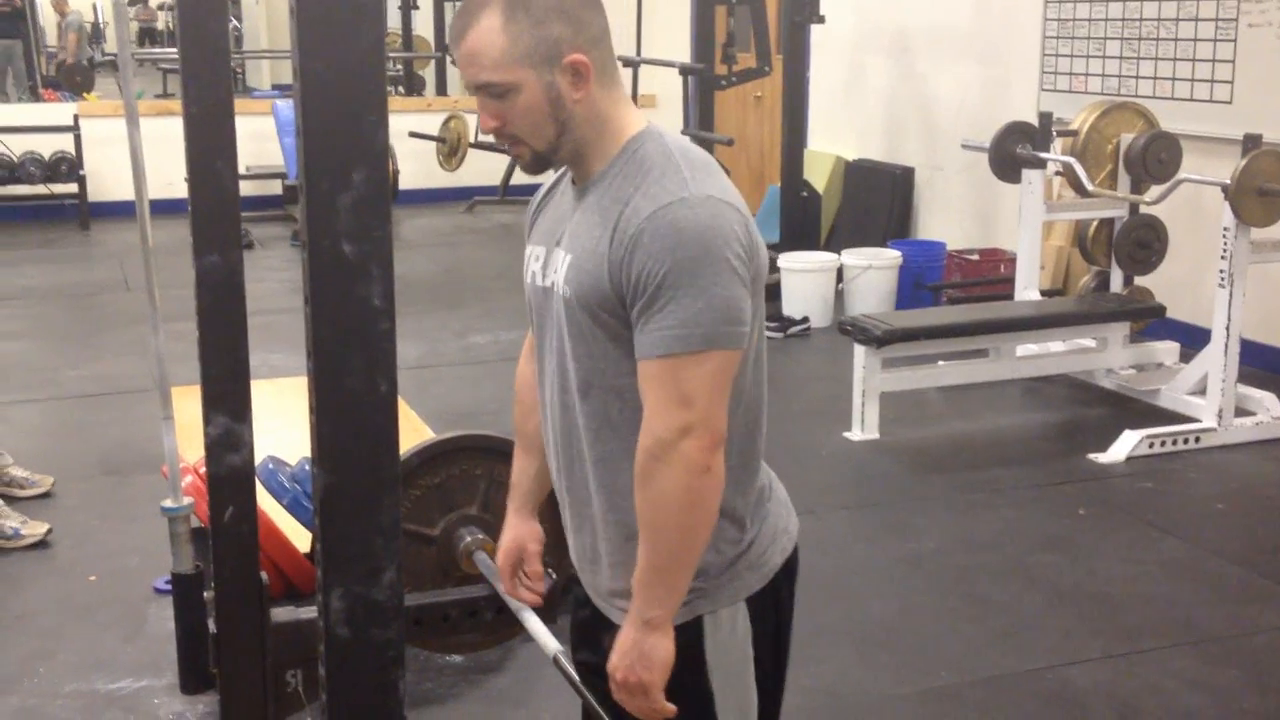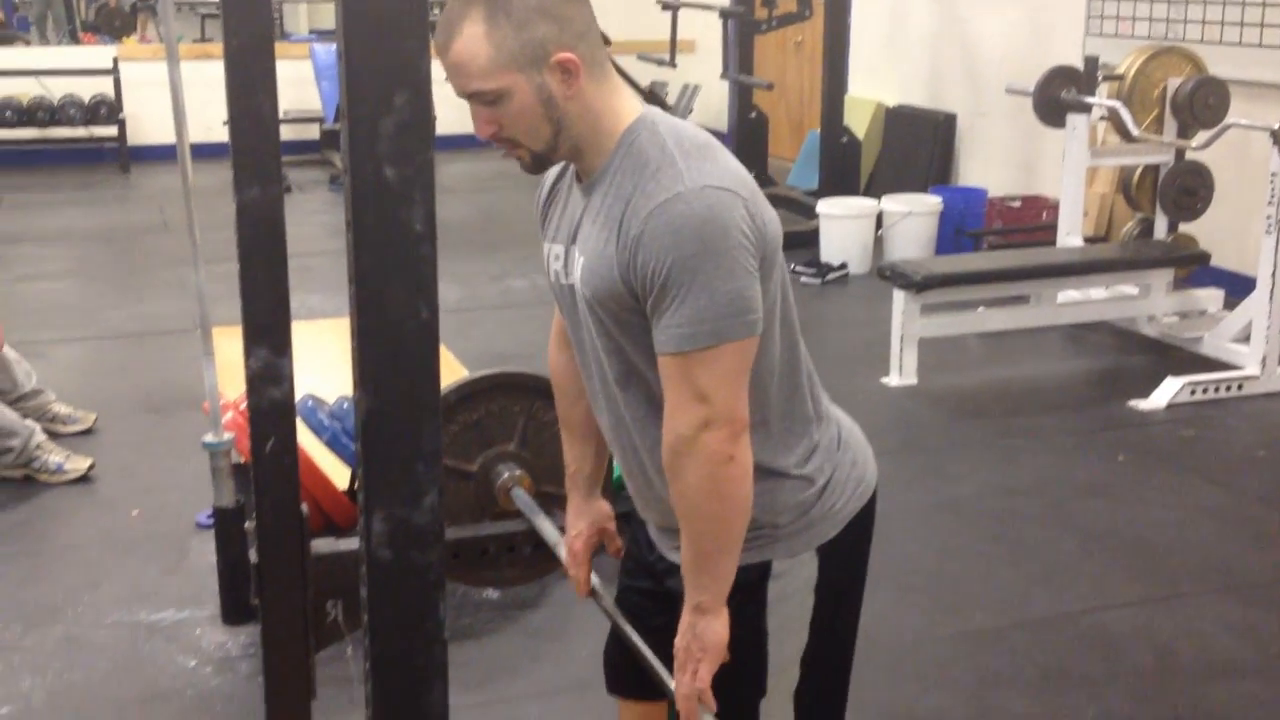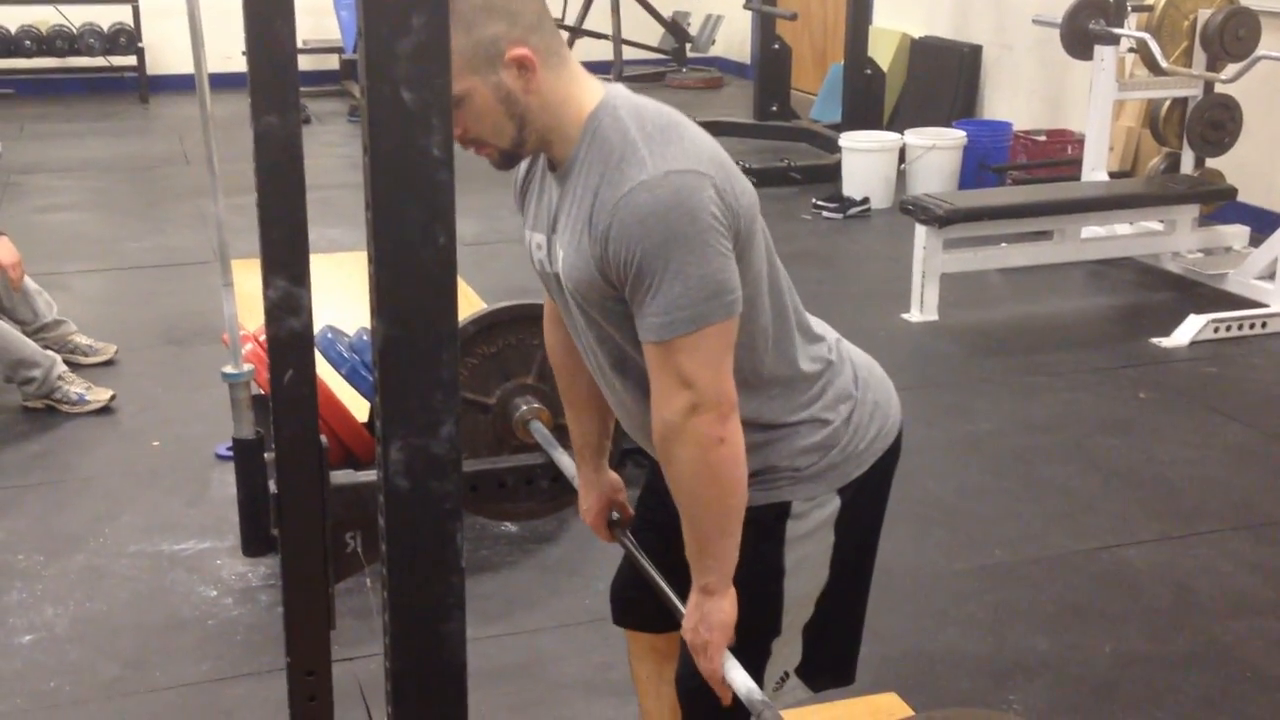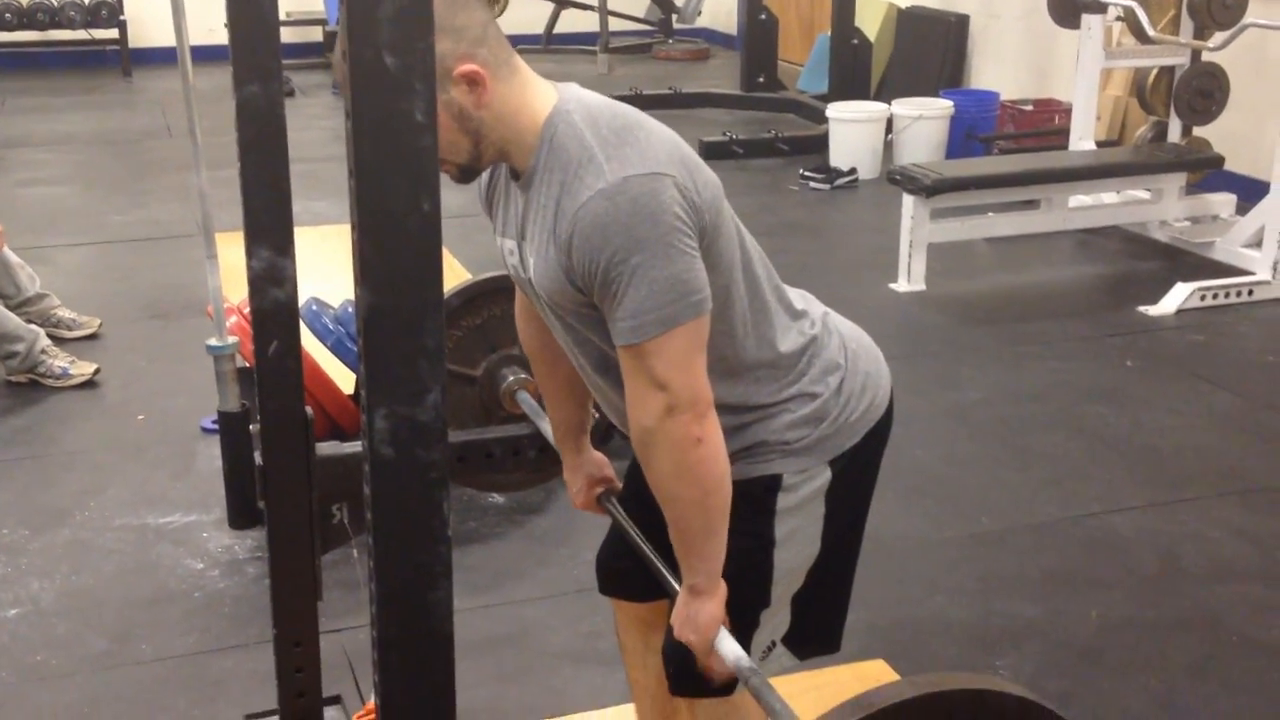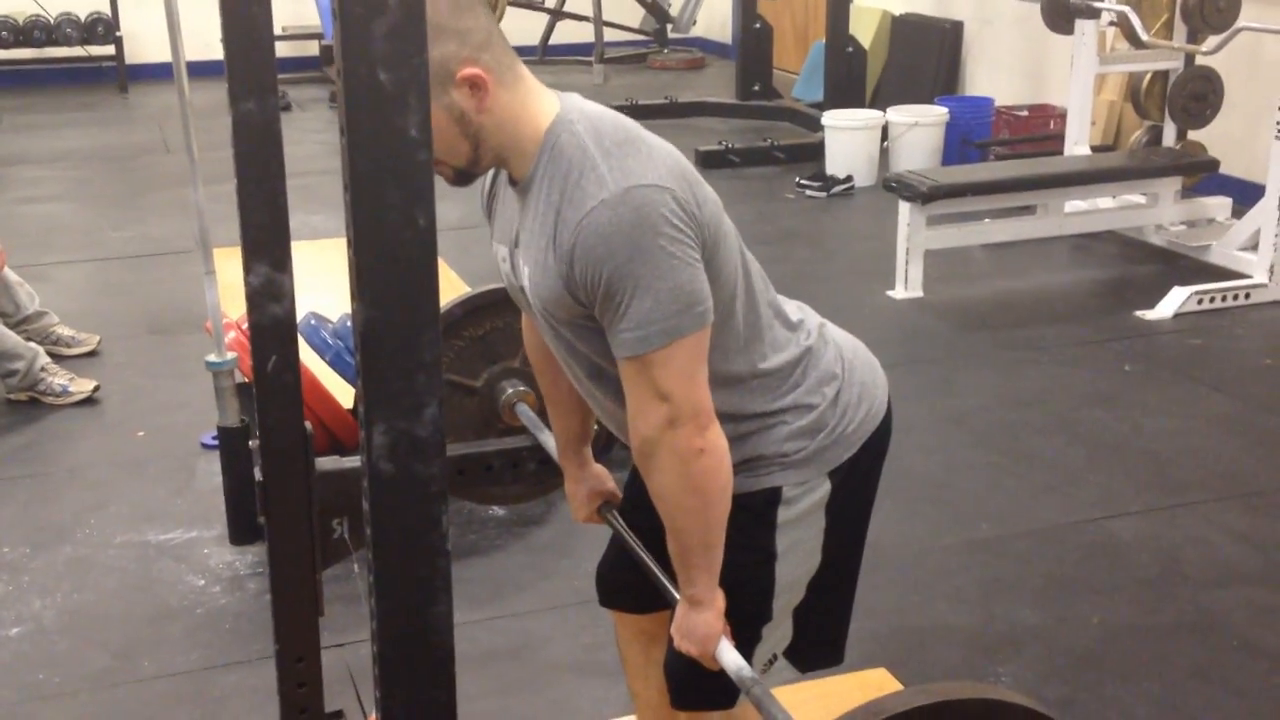
dt=0.7s
person 1, frame 1
left shoulder: (680, 216)
right shoulder: (561, 193)
left elbow: (687, 439)
left wrist: (653, 620)
right wrist: (522, 509)
left hip: (705, 581)
person 1, frame 2
left shoulder: (686, 206)
right shoulder: (566, 178)
left elbow: (710, 431)
right elbow: (573, 342)
left wrist: (707, 605)
right wrist: (582, 494)
left hip: (783, 522)
right hip: (675, 512)
person 1, frame 3
left shoulder: (654, 190)
right shoulder: (545, 157)
left elbow: (699, 412)
right elbow: (569, 320)
left wrist: (713, 586)
right wrist: (592, 467)
left hip: (814, 452)
right hip: (725, 444)
right knee: (647, 615)
person 1, frame 4
left shoulder: (615, 194)
right shoulder: (510, 156)
left elbow: (676, 414)
right elbow: (542, 312)
left wrist: (704, 587)
right wrist: (574, 452)
left hip: (805, 424)
right hip: (724, 416)
right knee: (633, 586)
person 1, frame 5
left shoulder: (617, 205)
right shoulder: (512, 166)
left elbow: (677, 428)
right elbow: (550, 326)
left wrist: (703, 594)
right wrist: (576, 463)
left hip: (805, 436)
right hip: (723, 425)
right knee: (635, 598)
